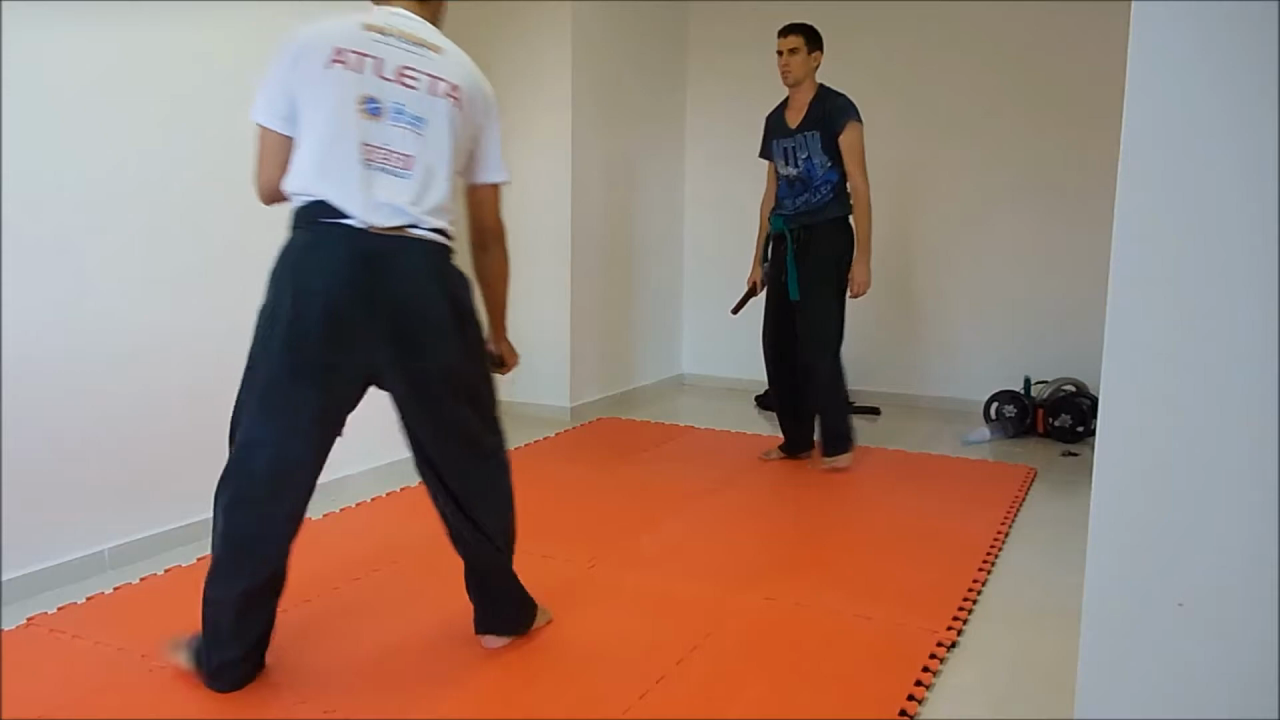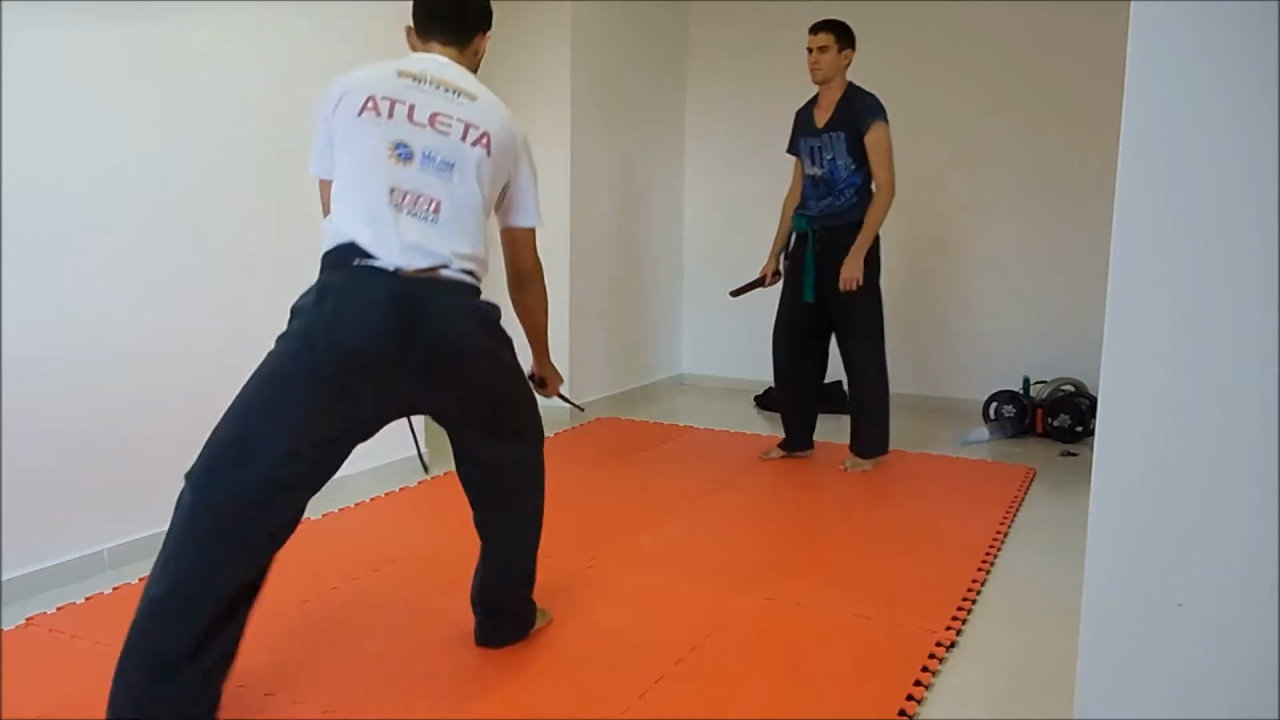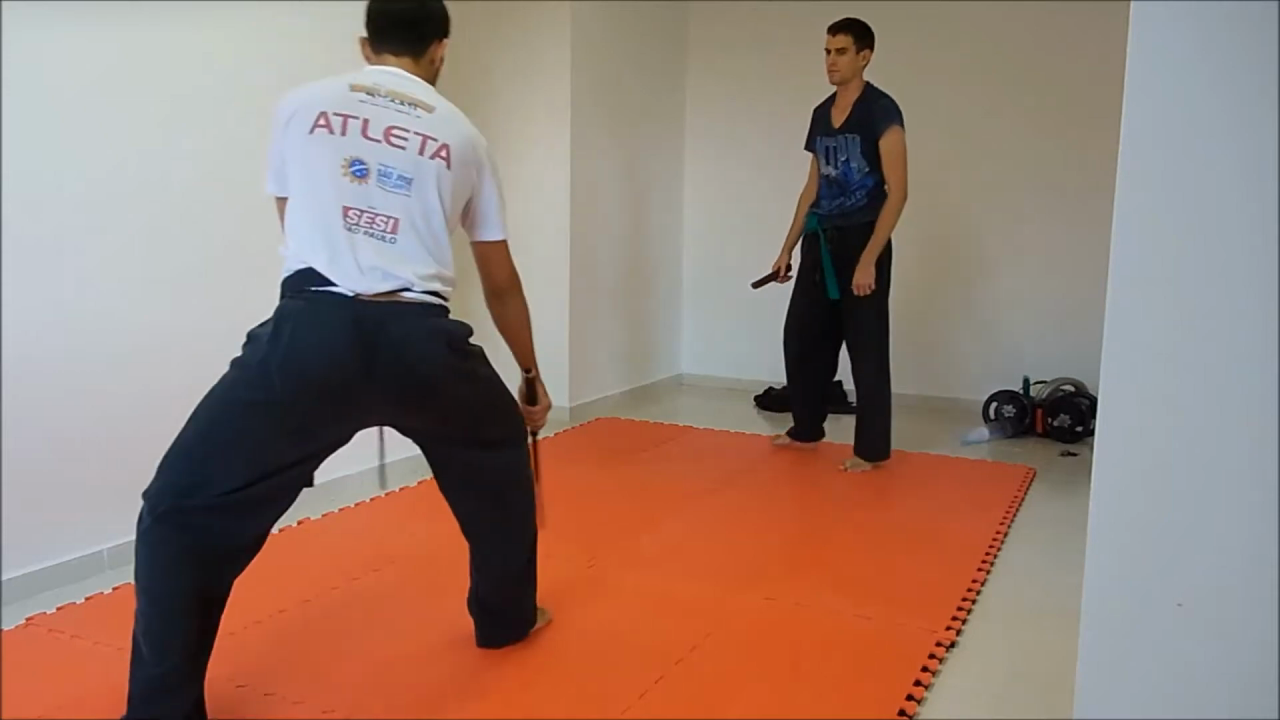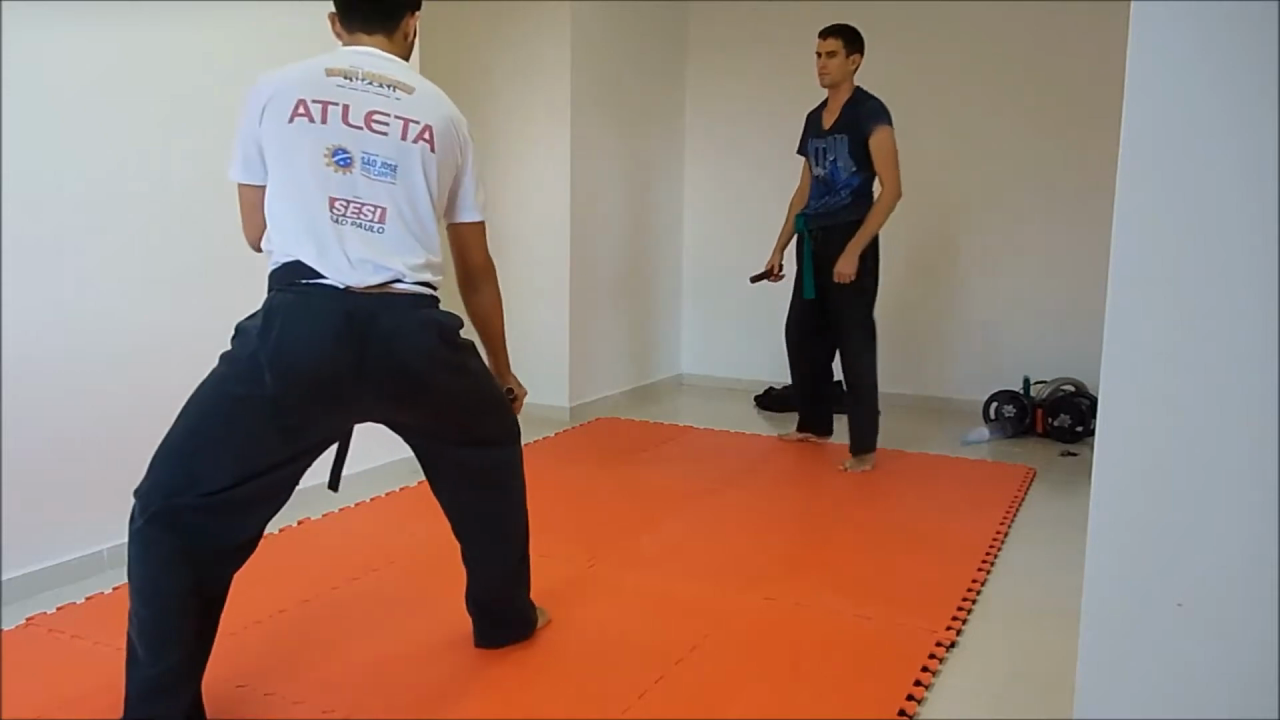
dt=0.3s
person 1, frame 1
right shoulder: (467, 77)
left elbow: (269, 184)
right elbow: (488, 230)
right wrist: (495, 331)
left hip: (322, 265)
right hip: (421, 278)
left knee: (268, 457)
right knee: (469, 448)
left ankle: (227, 654)
right ankle: (501, 611)
person 1, frame 2
left shoulder: (355, 89)
right shoulder: (501, 123)
right elbow: (525, 270)
right wrist: (541, 360)
left hip: (351, 309)
right hip: (449, 320)
left knee: (235, 487)
right knee: (511, 454)
right ankle: (507, 614)
person 1, frame 3
left shoulder: (302, 105)
right shoulder: (461, 133)
right elbow: (501, 284)
right wrist: (532, 379)
left hip: (311, 333)
right hip: (416, 340)
left knee: (184, 509)
right knee: (498, 454)
right ankle: (506, 615)
person 1, frame 4
left shoulder: (276, 90)
right shoulder: (441, 113)
left elbow: (257, 232)
right elbow: (477, 270)
right wrist: (503, 371)
left hip: (302, 328)
right hip: (410, 333)
left knee: (176, 508)
right knee: (489, 453)
right ankle: (504, 616)
person 2, frame 1
left shoulder: (838, 110)
right shoulder: (774, 120)
left elbow: (859, 187)
left wrist: (862, 257)
right wrist: (759, 258)
left hip: (826, 239)
right hip: (785, 243)
left knee: (817, 343)
right knee: (779, 345)
left ankle: (837, 444)
right ankle: (797, 440)
person 2, frame 2
left shoulder: (865, 109)
right shoulder: (803, 116)
left elbow: (884, 187)
left wrist: (858, 253)
right wrist: (776, 252)
left hip: (849, 241)
right hip: (808, 243)
left knee: (860, 347)
right knee: (791, 341)
left ankle: (868, 447)
right ankle: (797, 439)
person 2, frame 3
left shoulder: (882, 111)
right shoulder: (820, 113)
left elbow: (897, 192)
left wrist: (869, 259)
right wrist: (788, 248)
left hip: (861, 242)
right hip: (820, 241)
left knee: (867, 348)
right knee: (802, 336)
left ankle: (871, 449)
right ankle: (806, 428)
person 2, frame 4
left shoulder: (870, 113)
right shoulder: (814, 118)
left elbow: (891, 190)
left wrist: (855, 249)
right wrist: (781, 246)
left hip: (849, 240)
right hip: (815, 239)
left knee: (854, 340)
right knee: (802, 333)
left ankle: (864, 447)
right ankle: (815, 423)
